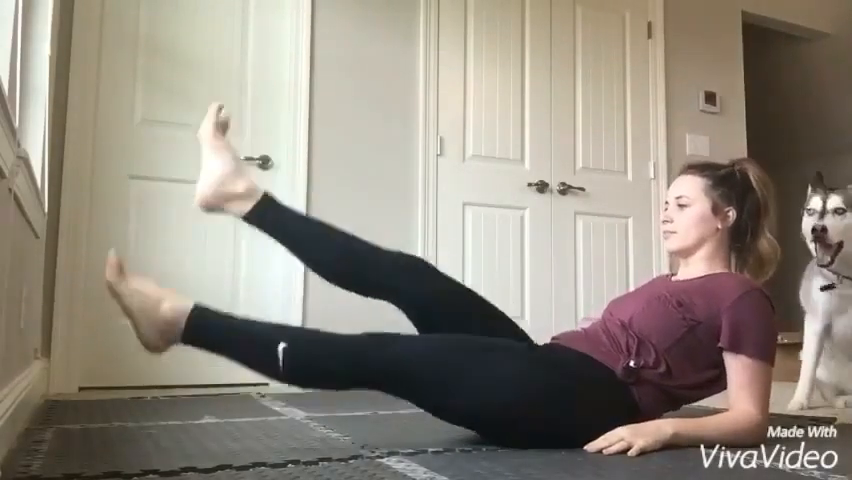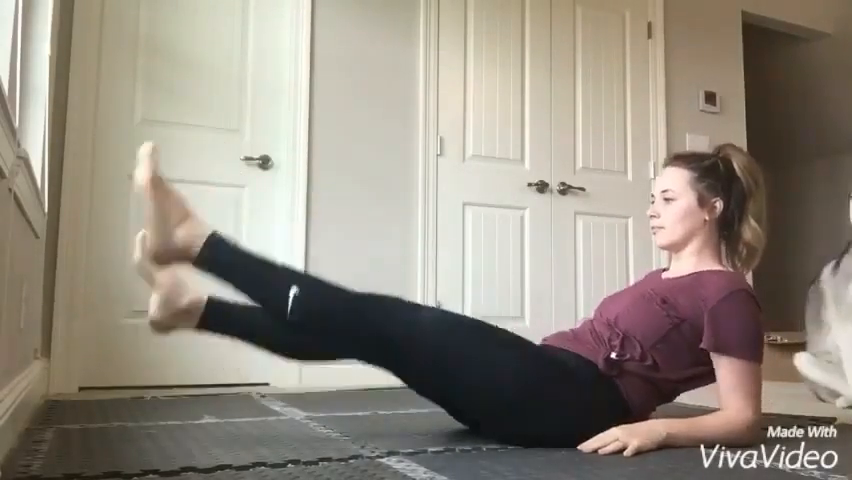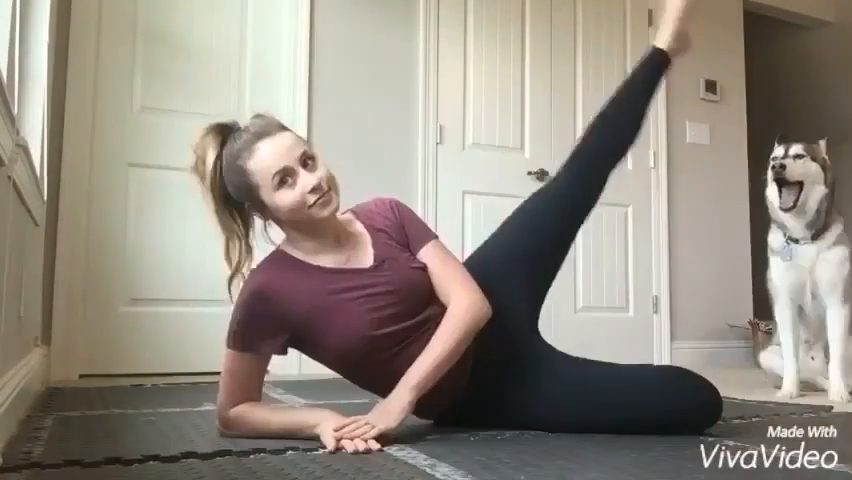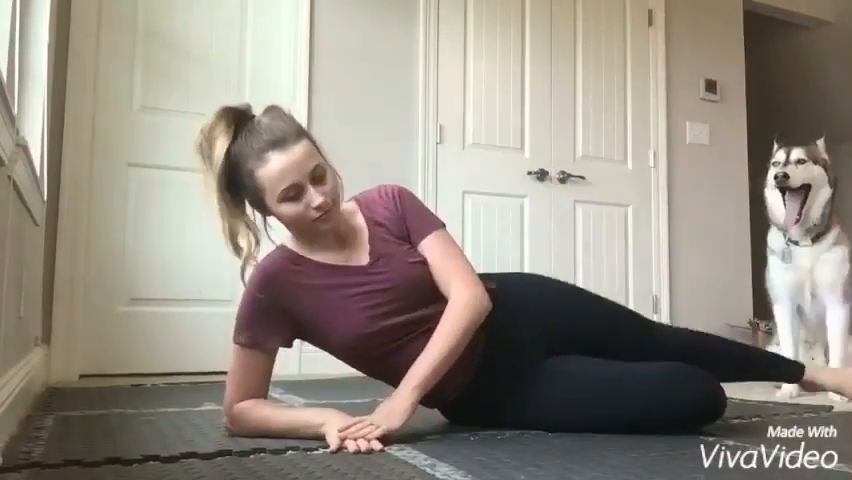
dt=0.3s
person 1, frame 1
left shoulder: (740, 301)
right shoulder: (674, 285)
left elbow: (750, 418)
left wrist: (664, 426)
left hip: (586, 405)
right hip: (545, 385)
left knee: (384, 355)
right knee: (415, 284)
left ankle: (181, 318)
right ankle: (246, 194)
person 1, frame 2
left shoulder: (726, 295)
right shoulder: (666, 277)
left elbow: (743, 418)
left wrist: (657, 426)
left hip: (581, 403)
right hip: (551, 385)
left knee: (379, 322)
right knee: (362, 330)
right ankle: (192, 306)
person 1, frame 3
left shoulder: (387, 218)
right shoulder: (269, 290)
left elbow: (470, 305)
right elbow: (234, 413)
left wrist: (400, 398)
right wrist: (319, 419)
left hip: (496, 317)
right hip: (478, 394)
left knee: (587, 193)
left ankle: (663, 51)
person 1, frame 4
left shoulder: (391, 205)
right shoulder: (275, 285)
left elbow: (471, 296)
right elbow: (240, 410)
left wrist: (405, 397)
right wrist: (322, 419)
left hip: (508, 314)
right hip: (485, 390)
left knee: (659, 336)
right knee: (698, 397)
